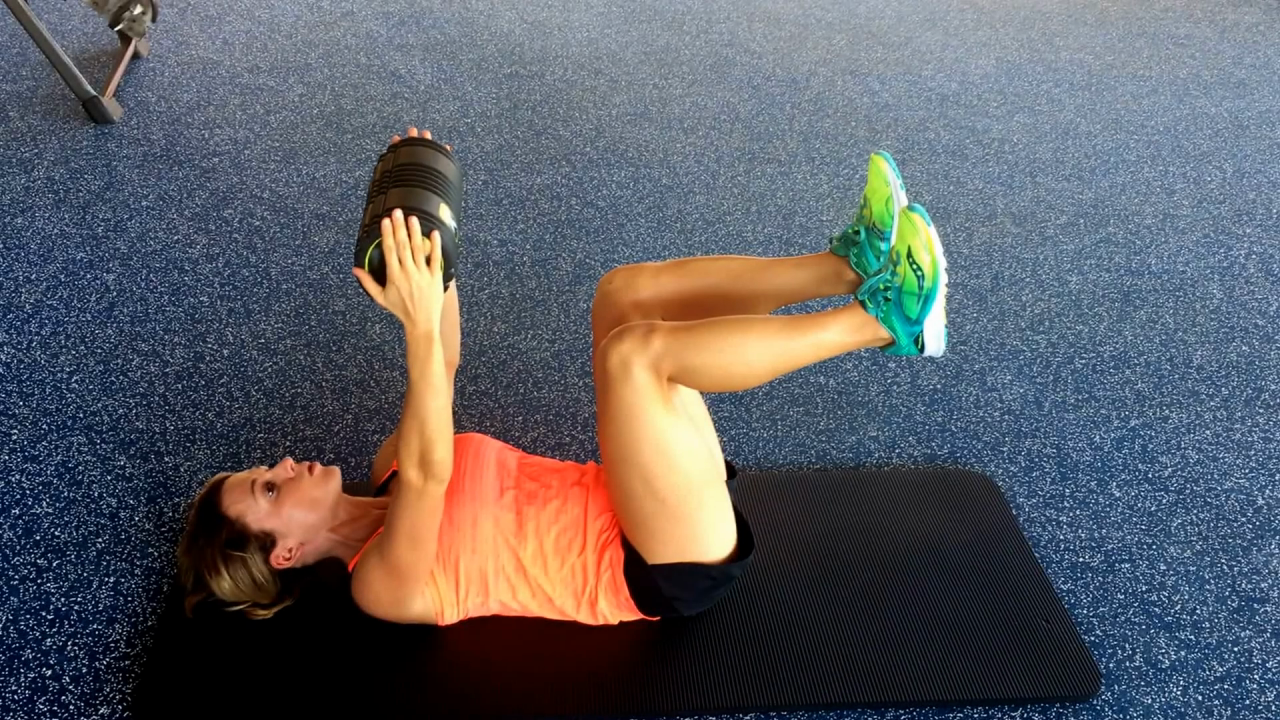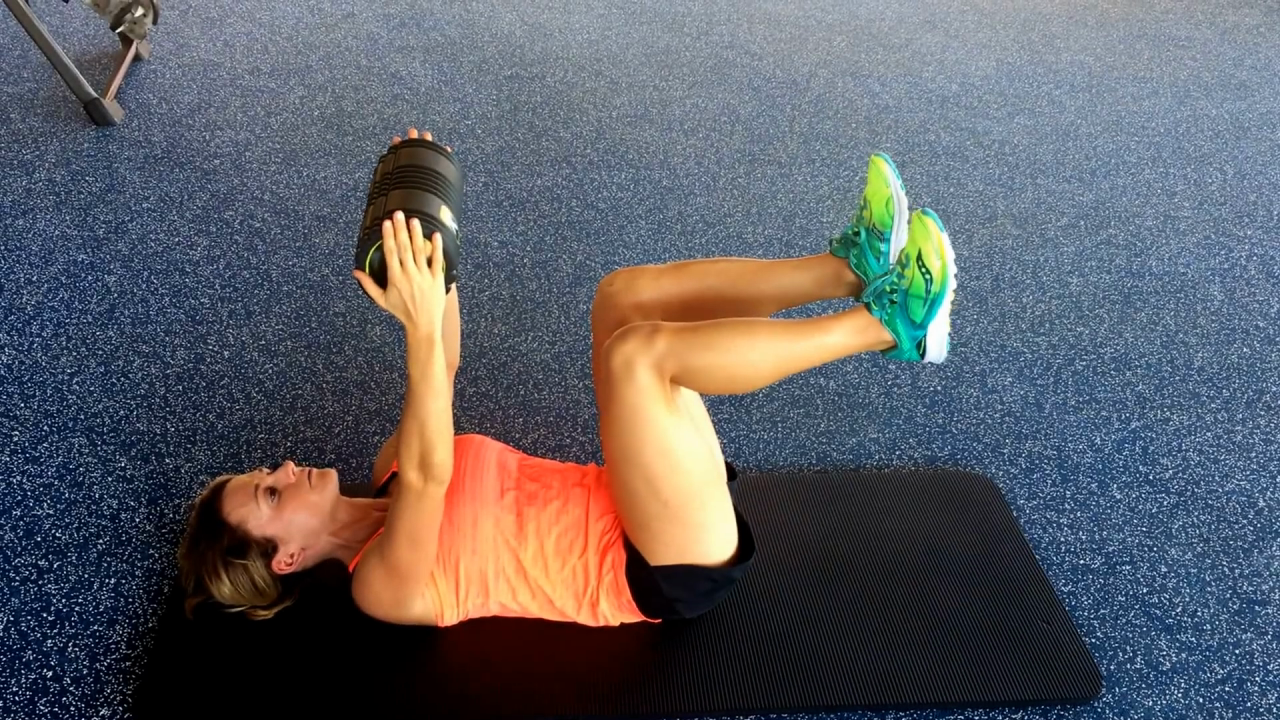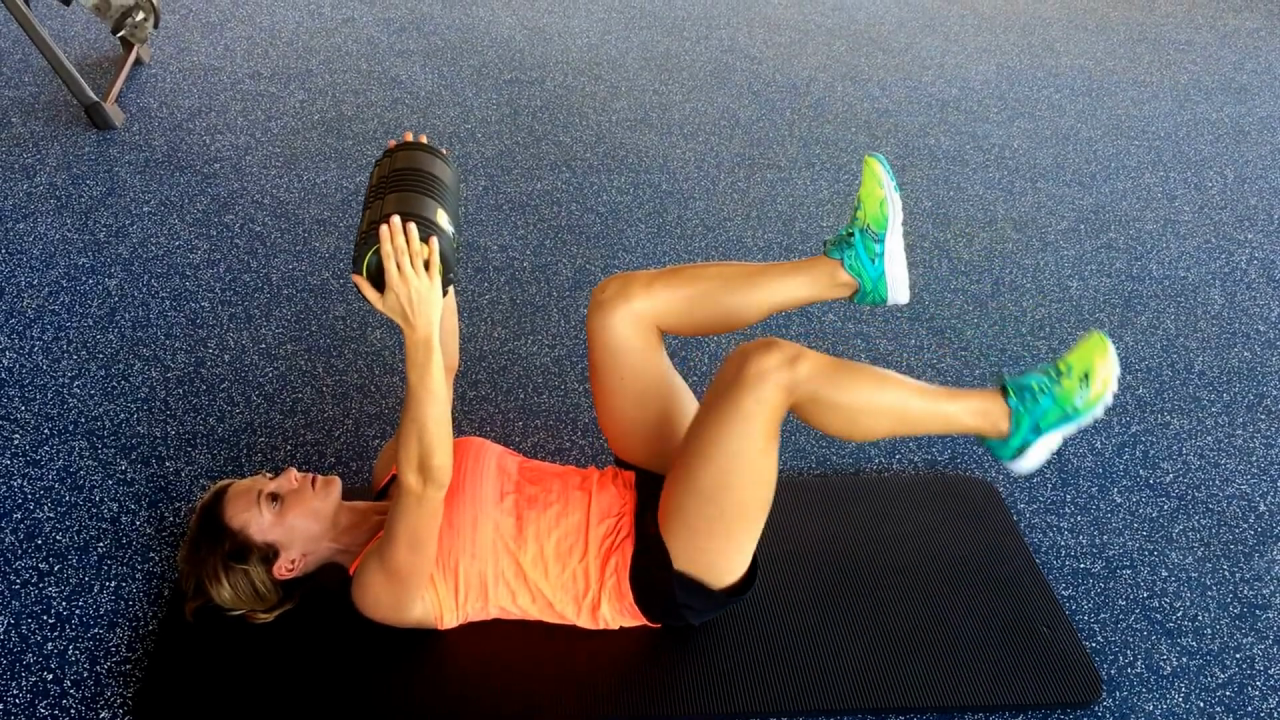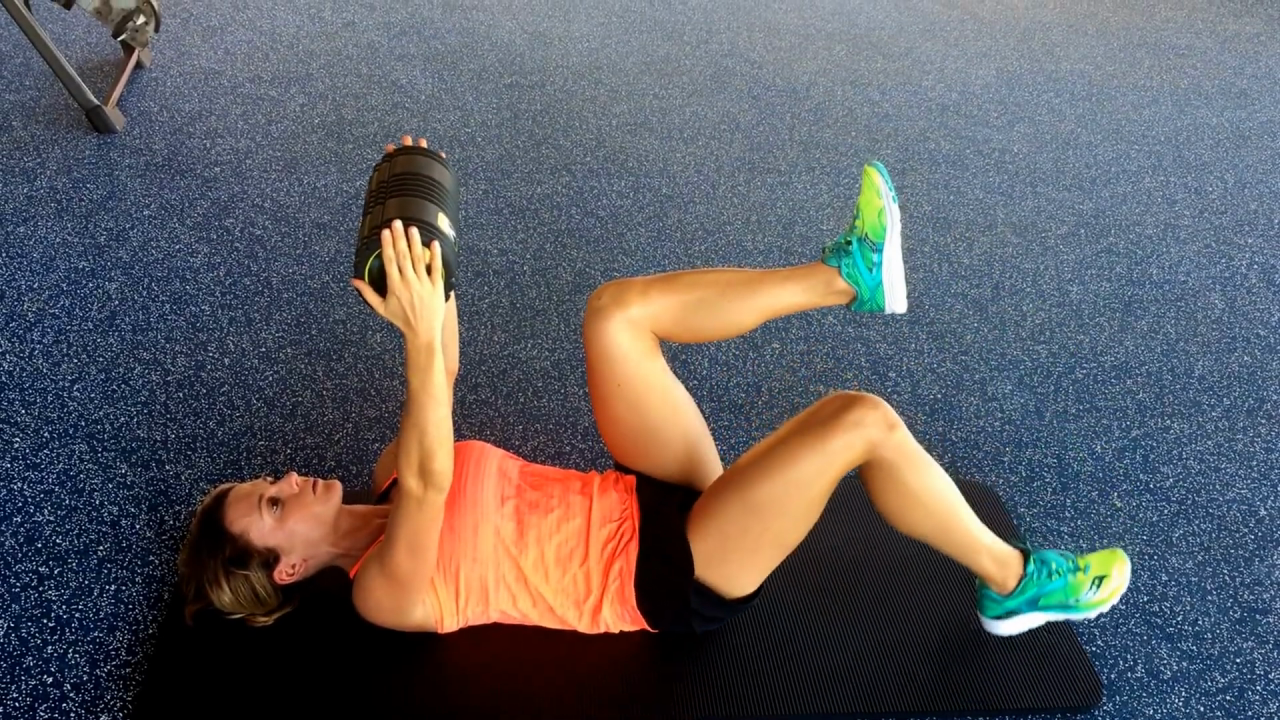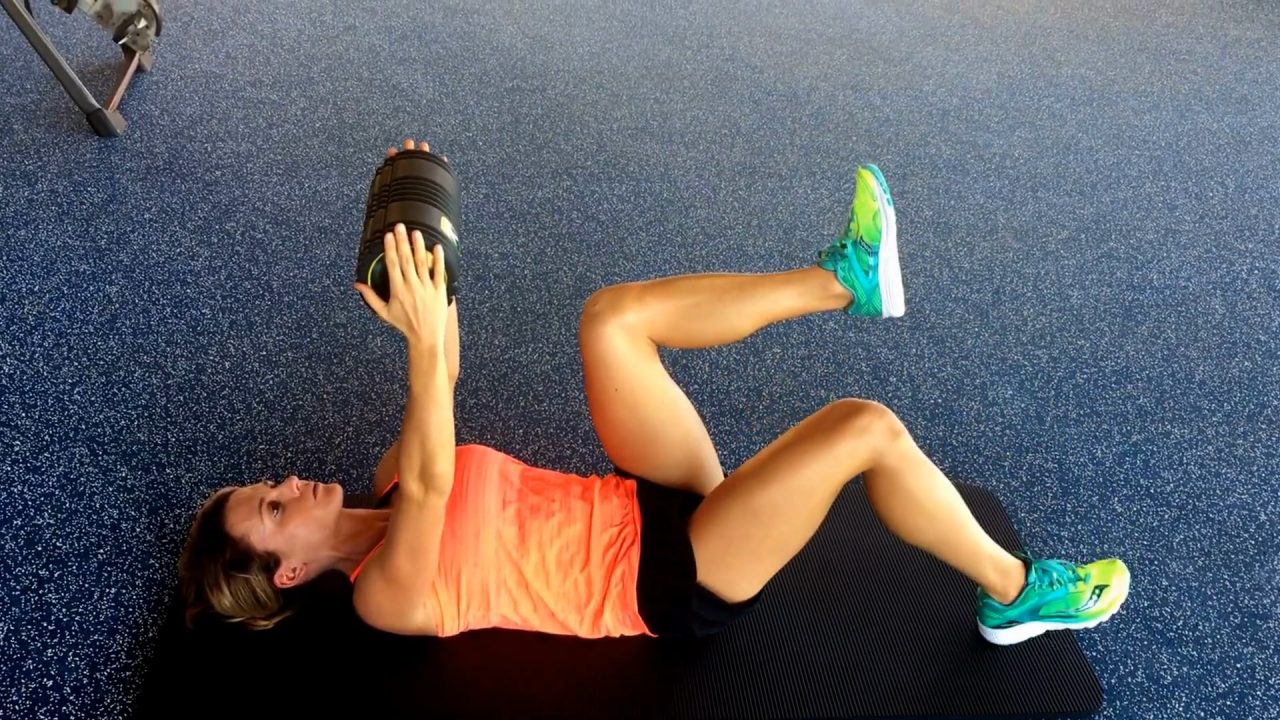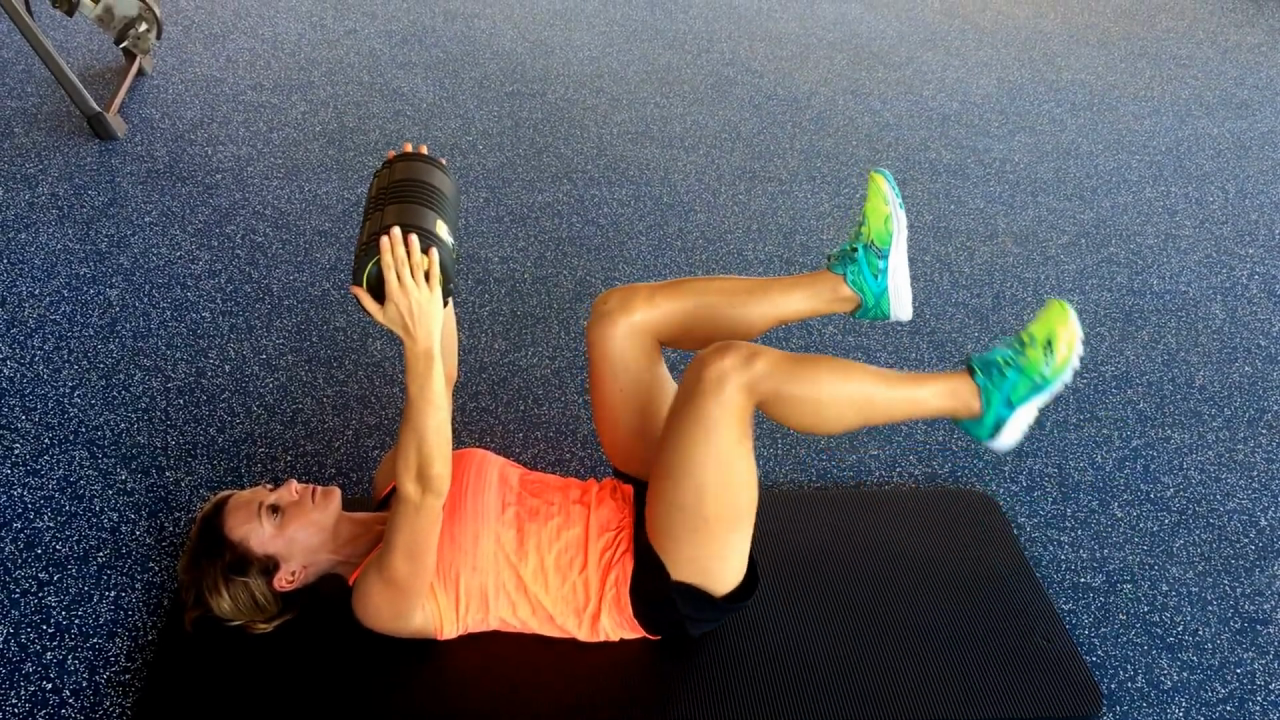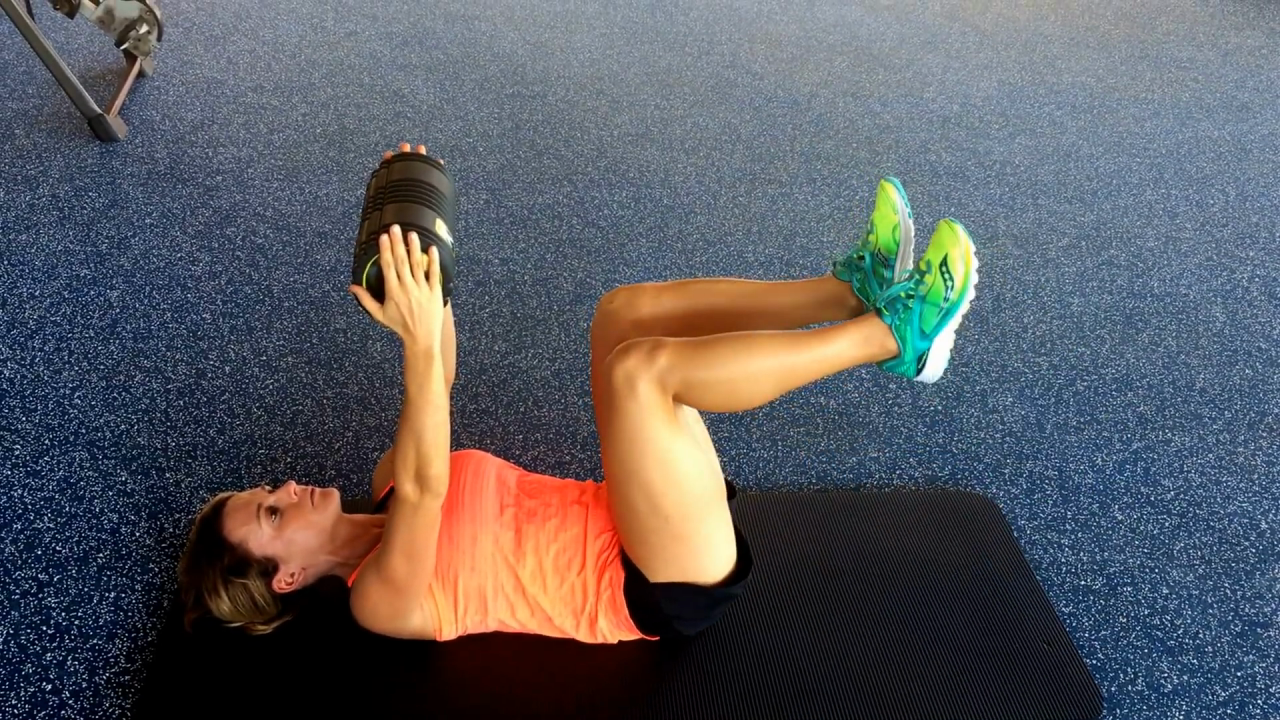
dt=0.7s
person 1, frame 1
left shoulder: (388, 483)
right shoulder: (385, 582)
left elbow: (441, 370)
right elbow: (431, 471)
left wrist: (432, 251)
right wrist: (417, 322)
left hip: (644, 503)
right hip: (667, 570)
left knee: (626, 291)
right knee: (637, 349)
left ankle: (850, 264)
right ankle: (882, 320)
person 1, frame 2
left shoulder: (388, 483)
right shoulder: (384, 582)
left elbow: (440, 373)
right elbow: (433, 471)
left wrist: (431, 252)
right wrist: (421, 325)
left hip: (644, 503)
right hip: (673, 569)
left knee: (627, 294)
right knee: (638, 351)
left ankle: (852, 266)
right ankle: (887, 325)
person 1, frame 3
left shoulder: (387, 485)
right shoulder: (388, 585)
left elbow: (443, 372)
right elbow: (433, 476)
left wrist: (427, 255)
right wrist: (417, 326)
left hip: (645, 500)
right hip: (668, 574)
left knee: (621, 300)
right knee: (770, 364)
left ankle: (851, 270)
right ankle: (1009, 417)
person 1, frame 4
left shoulder: (386, 490)
right shoulder: (387, 587)
left elbow: (441, 379)
right elbow: (435, 479)
left wrist: (428, 266)
right wrist: (417, 331)
left hip: (653, 501)
right hip: (674, 574)
left knee: (618, 309)
right knee: (863, 420)
left ankle: (849, 277)
right ankle: (1013, 583)
person 1, frame 5
left shoulder: (387, 492)
right shoulder: (389, 591)
left elbow: (442, 384)
right elbow: (436, 482)
left wrist: (430, 268)
right wrist: (422, 334)
left hip: (652, 508)
right hip: (675, 578)
left knee: (612, 313)
right knee: (867, 428)
left ankle: (843, 281)
right ankle: (1014, 591)
person 1, frame 6
left shoulder: (388, 498)
right shoulder: (387, 594)
left elbow: (439, 381)
right elbow: (432, 485)
left wrist: (423, 272)
right wrist: (418, 338)
left hip: (633, 515)
right hip: (671, 586)
left knee: (622, 313)
right knee: (734, 367)
left ankle: (854, 285)
right ankle: (980, 395)
person 1, frame 7
left shoulder: (385, 497)
right shoulder: (386, 597)
left elbow: (438, 382)
right elbow: (427, 487)
left wrist: (419, 271)
right wrist: (418, 336)
left hip: (626, 522)
right hip: (667, 587)
left knee: (627, 311)
right knee: (640, 365)
left ankle: (859, 289)
right ankle: (894, 333)
